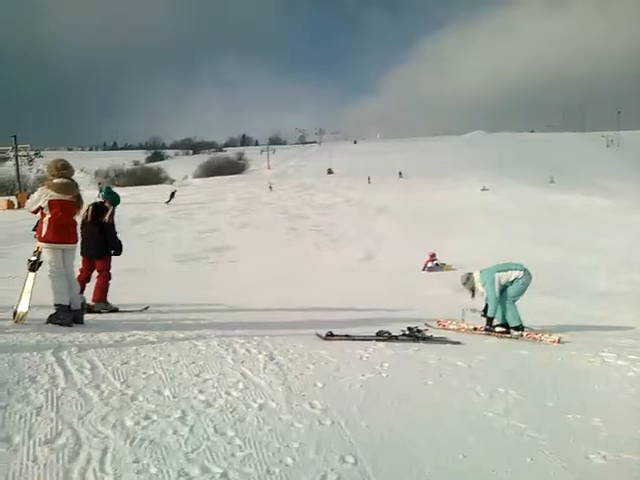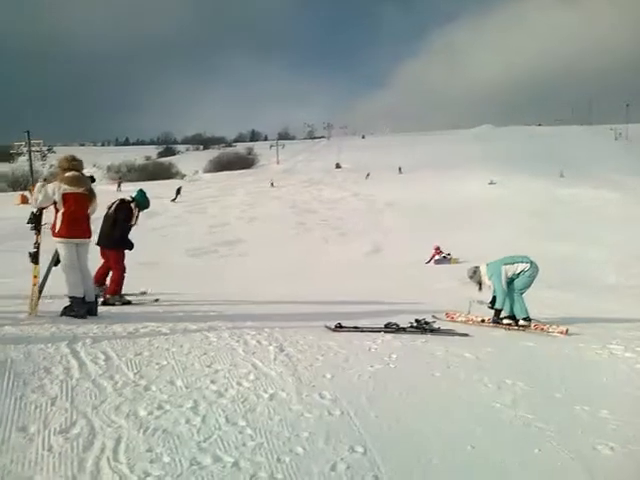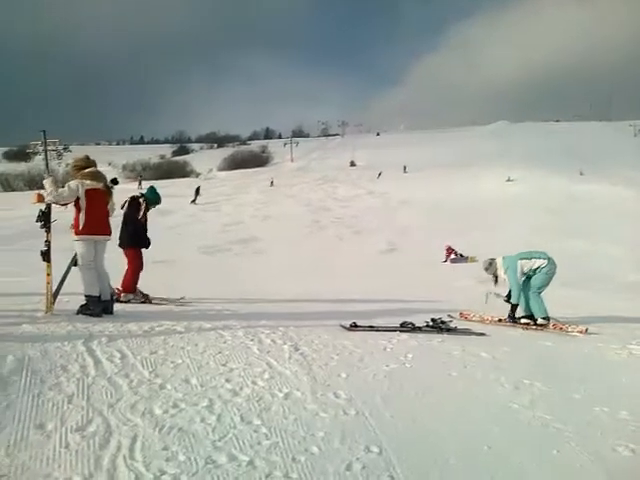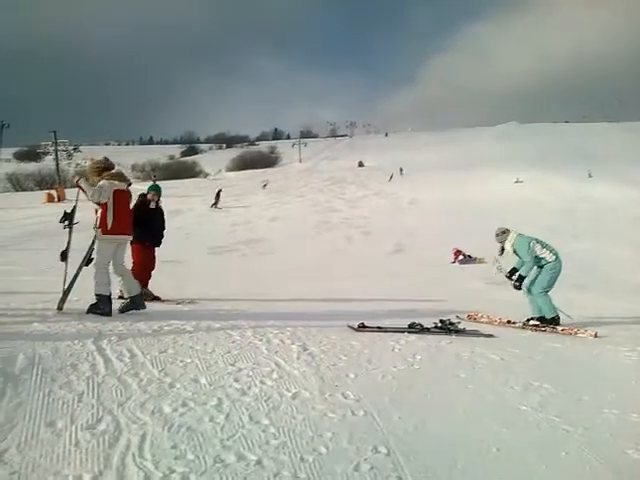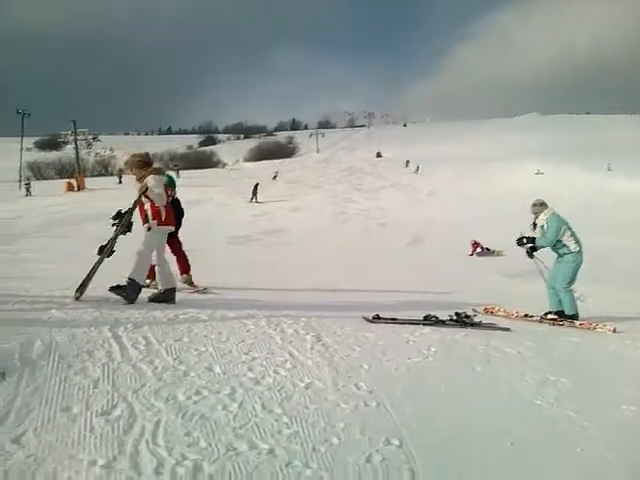
dt=0.5s
person 1, frame 1
left shoulder: (45, 191)
right shoulder: (75, 193)
left elbow: (30, 207)
left hip: (50, 238)
right hip: (70, 239)
left knee: (56, 273)
right knee: (69, 273)
left ankle: (63, 312)
right ankle: (76, 310)
person 1, frame 2
left shoulder: (57, 186)
right shoulder: (88, 188)
left elbow: (37, 202)
right elbow: (91, 209)
left wrist: (40, 185)
left hip: (65, 232)
right hip: (83, 233)
left knee: (70, 267)
right knee: (82, 267)
left ankle: (77, 305)
right ankle: (90, 302)
person 1, frame 3
left shoulder: (78, 184)
right shoulder: (105, 186)
left elbow: (57, 196)
right elbow: (110, 209)
left wrist: (48, 181)
left hip: (85, 231)
right hip: (103, 231)
left knee: (86, 265)
right knee: (98, 265)
left ankle: (93, 303)
right ankle: (106, 301)
person 1, frame 4
left shoulder: (106, 183)
right shoulder: (122, 187)
left elbow: (97, 196)
left wrist: (81, 182)
left hip: (108, 231)
right hip: (123, 231)
left knee: (101, 265)
right knee: (119, 265)
left ankle: (103, 302)
right ankle: (135, 297)
person 1, frame 5
left shoulder: (153, 178)
right shoulder: (148, 180)
left elbow: (161, 199)
left wrist: (146, 191)
left hip: (157, 224)
right hip: (158, 224)
left knee: (144, 254)
right knee: (159, 257)
left ankle: (132, 287)
right ankle: (167, 291)
